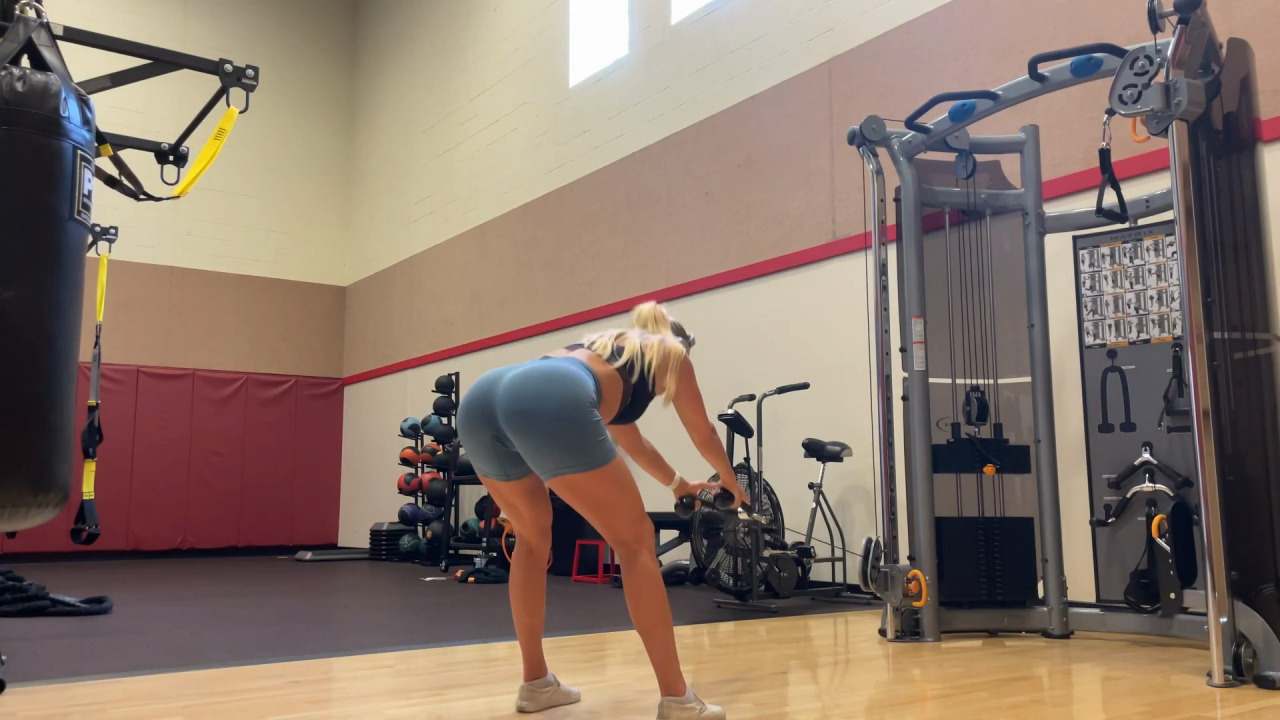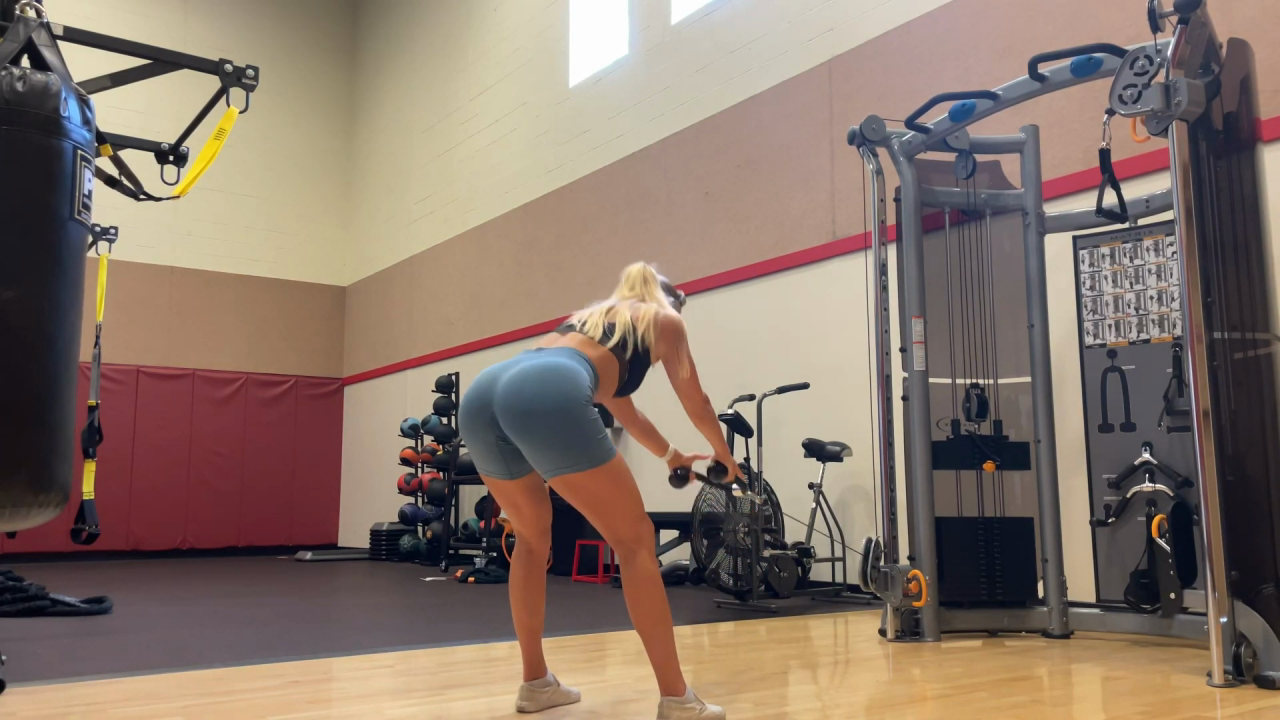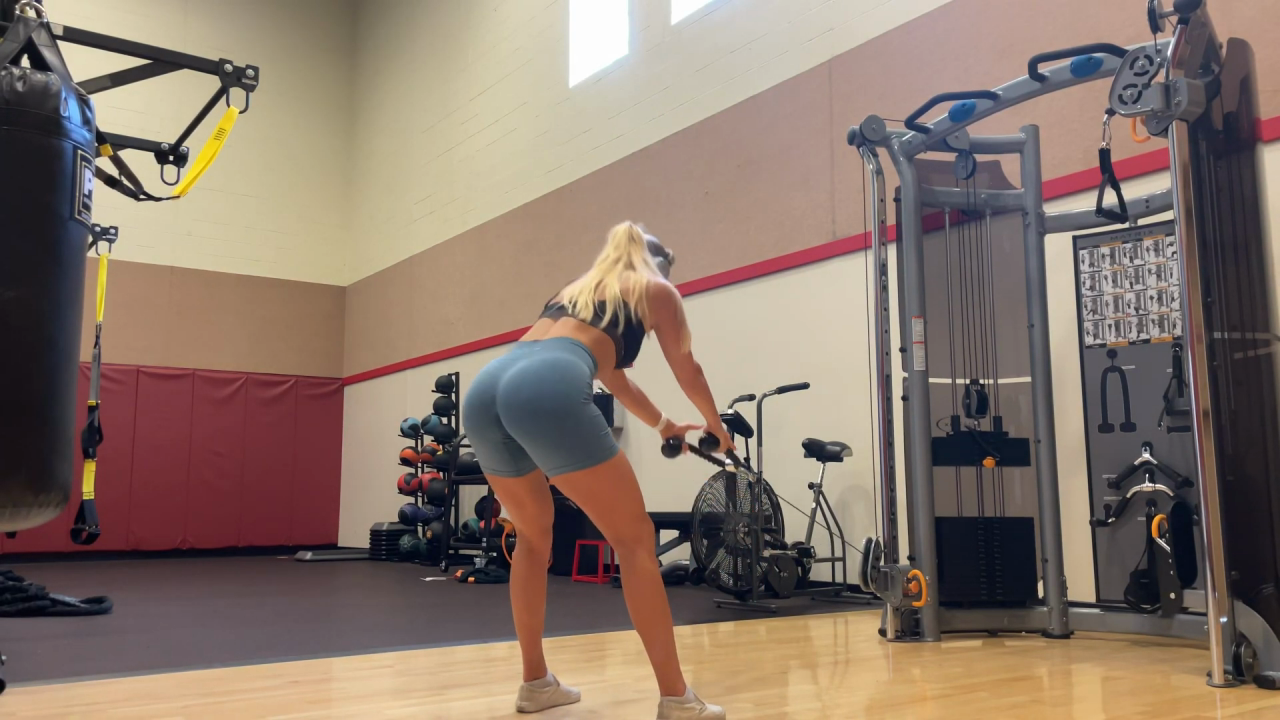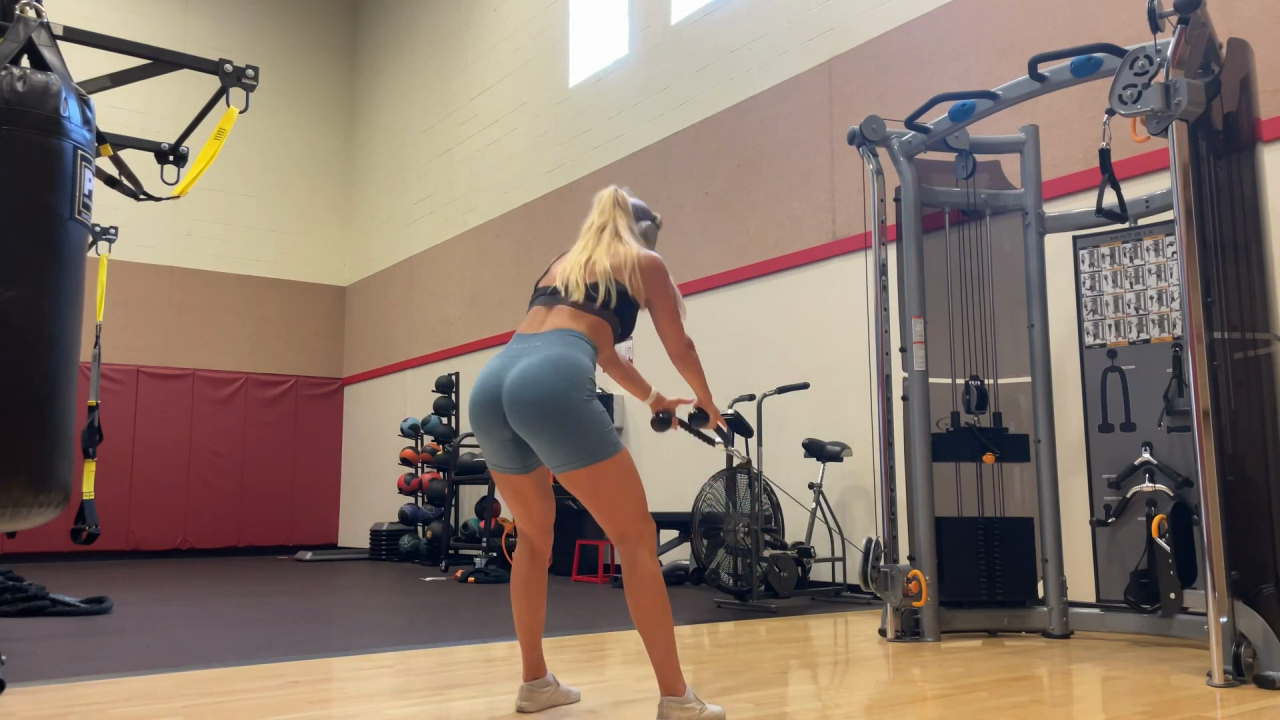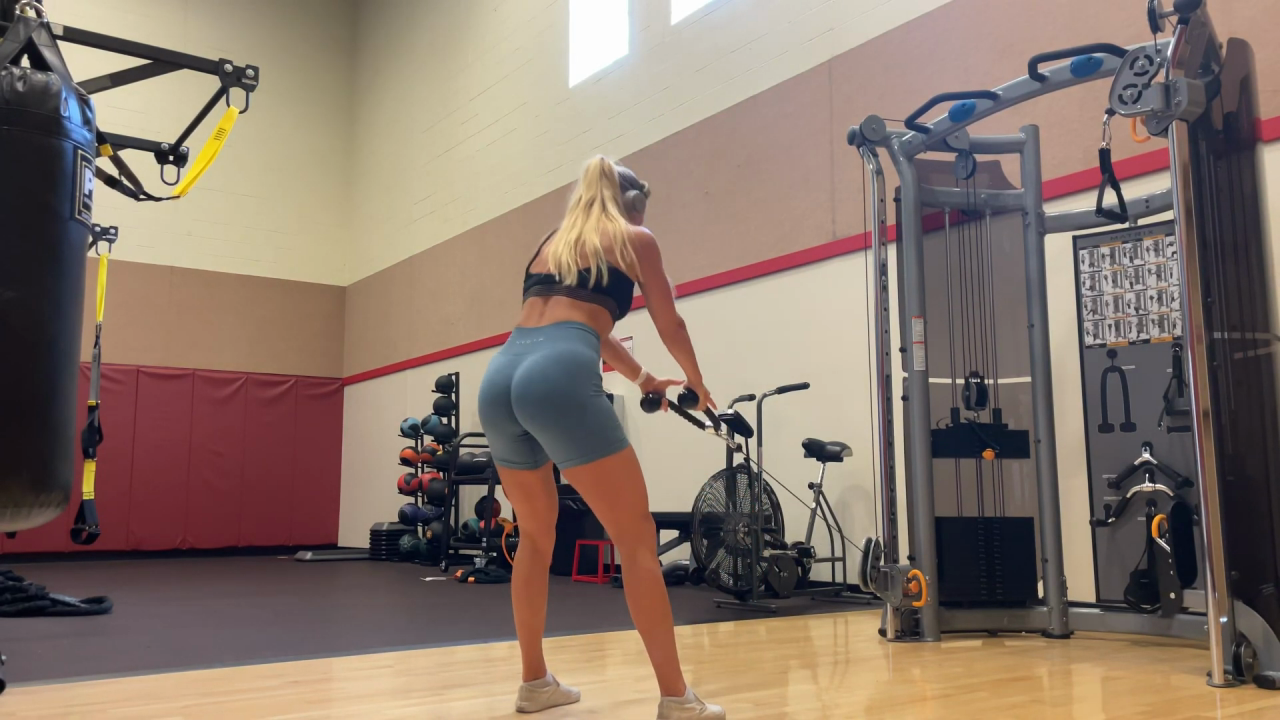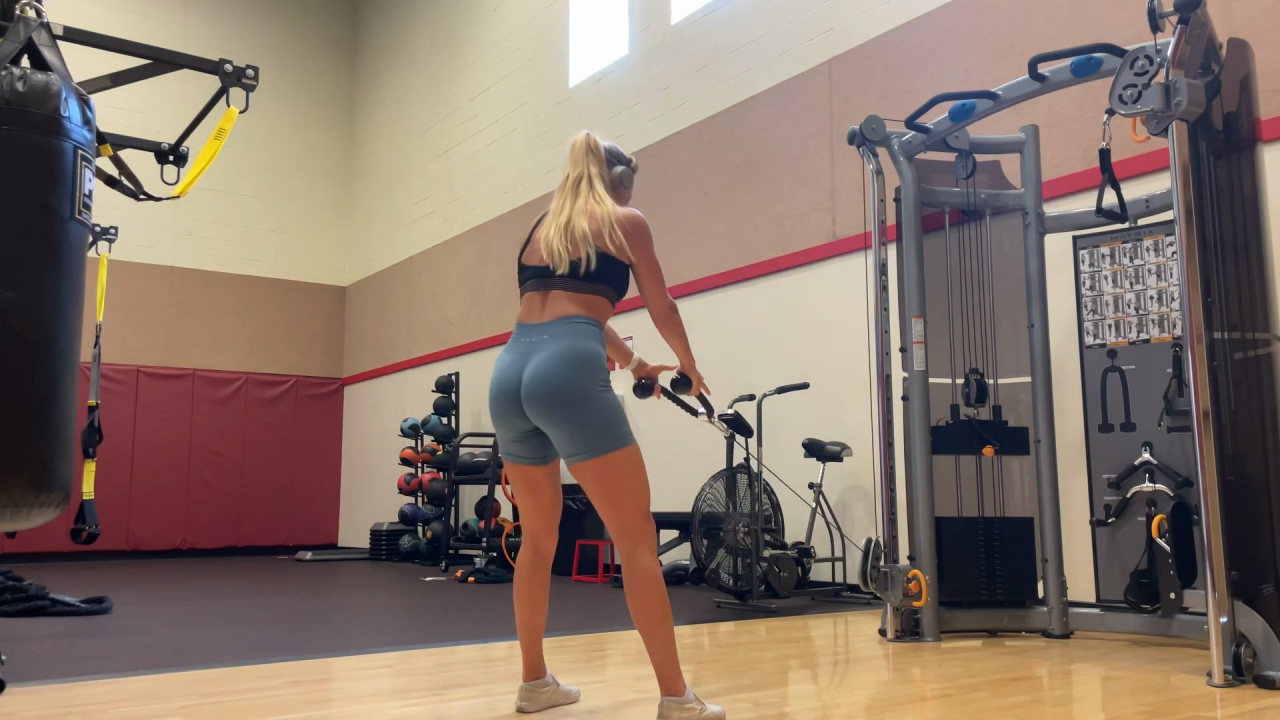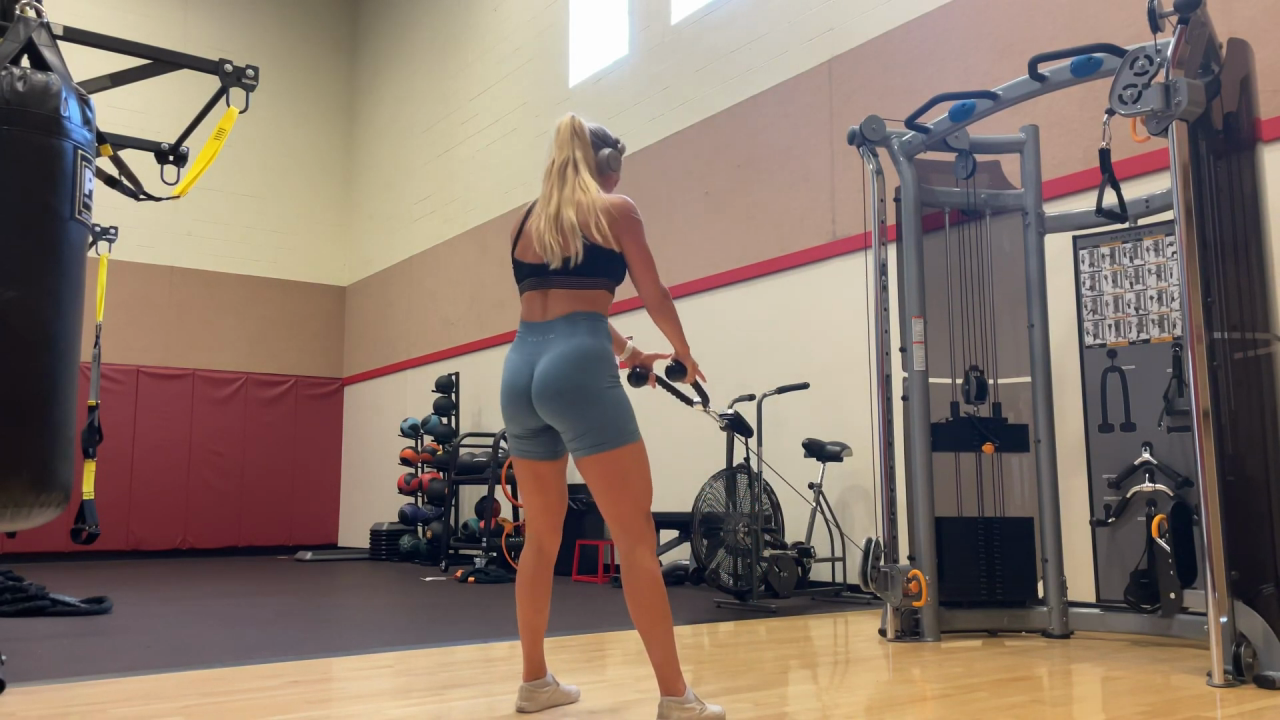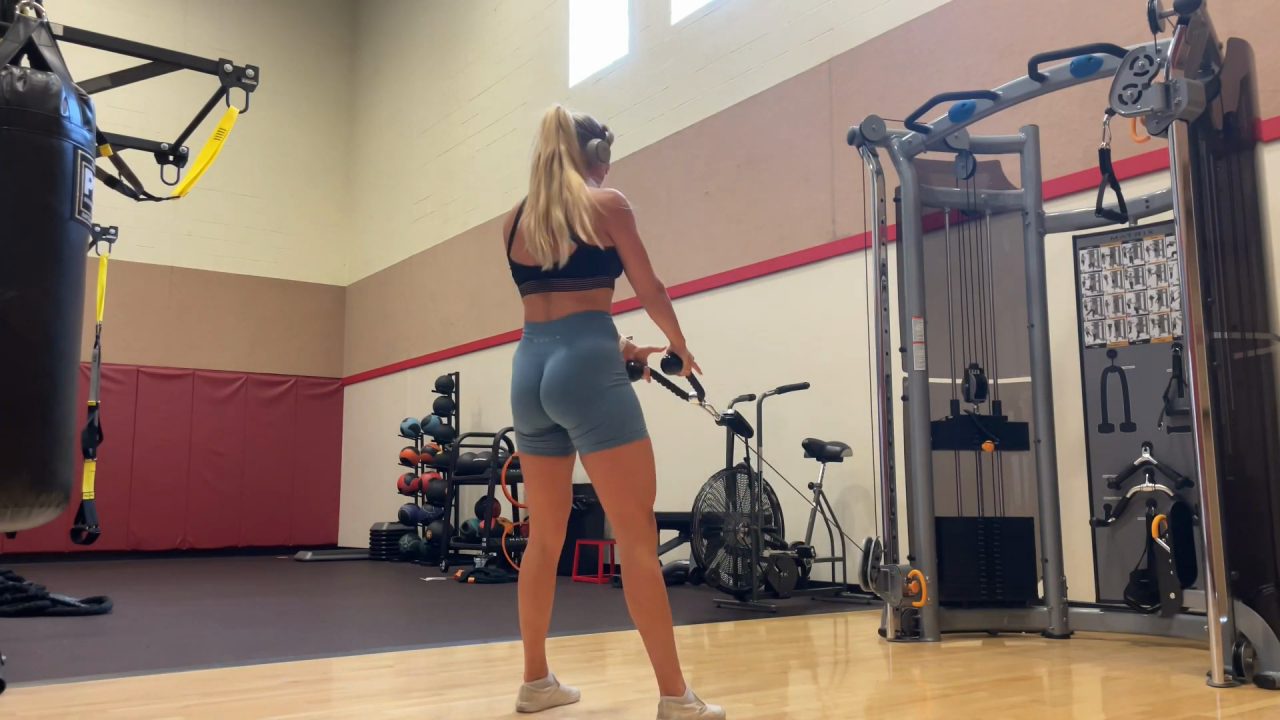
dt=0.1s
person 1, frame 1
left shoulder: (601, 346)
right shoulder: (671, 354)
left elbow: (630, 441)
right elbow: (703, 434)
left wrist: (679, 484)
right wrist: (731, 482)
left hip: (481, 398)
right hip: (549, 403)
left knee: (532, 540)
right knee: (635, 543)
left ankle: (536, 683)
person 1, frame 2
left shoulder: (591, 314)
right shoulder: (663, 319)
left elbow: (622, 408)
right elbow: (695, 401)
left wrist: (672, 456)
right wrist: (723, 454)
left hip: (482, 396)
right hip: (549, 399)
left knee: (533, 540)
right knee: (634, 543)
left ankle: (536, 682)
person 1, frame 3
left shoulder: (579, 288)
right shoulder: (655, 289)
left elbow: (614, 378)
right elbow: (688, 371)
left wrist: (665, 426)
right wrist: (715, 425)
left hip: (486, 391)
right hip: (549, 394)
left knee: (534, 541)
right knee: (634, 542)
person 1, frame 4
left shoulder: (564, 262)
right shoulder: (644, 261)
right elbow: (678, 345)
left wrist: (655, 398)
right wrist: (706, 401)
left hip: (492, 385)
right hip: (553, 388)
left knee: (534, 541)
right knee: (636, 541)
person 1, frame 5
left shoulder: (551, 243)
right shoulder: (634, 239)
right elbow: (668, 325)
left wrist: (642, 377)
right wrist: (695, 381)
left hip: (500, 381)
right hip: (562, 382)
left knee: (536, 540)
right knee: (636, 541)
person 1, frame 6
left shoulder: (539, 228)
right shoulder: (624, 220)
right elbow: (661, 307)
left wrist: (632, 361)
right wrist: (688, 366)
left hip: (511, 374)
right hip: (568, 376)
left knee: (538, 539)
right knee: (637, 541)
person 1, frame 7
left shoulder: (527, 221)
right shoulder: (615, 208)
right elbow: (655, 296)
left wrist: (624, 350)
right wrist: (683, 353)
left hip: (520, 372)
right hip: (579, 373)
left knee: (541, 538)
right knee: (636, 540)
person 1, frame 8
left shoulder: (516, 220)
right shoulder: (606, 204)
right elbow: (648, 289)
left wrist: (620, 347)
right wrist: (679, 345)
left hip: (530, 370)
right hip: (587, 372)
left knee: (544, 536)
right knee: (637, 538)
